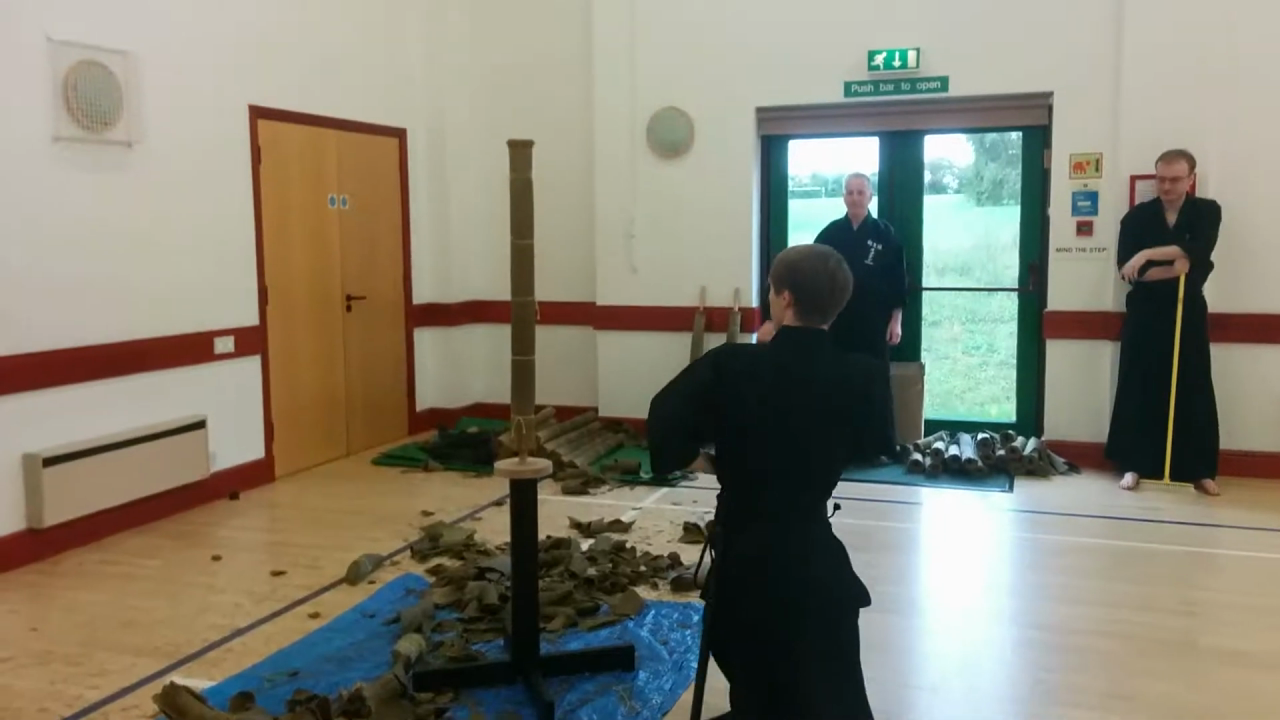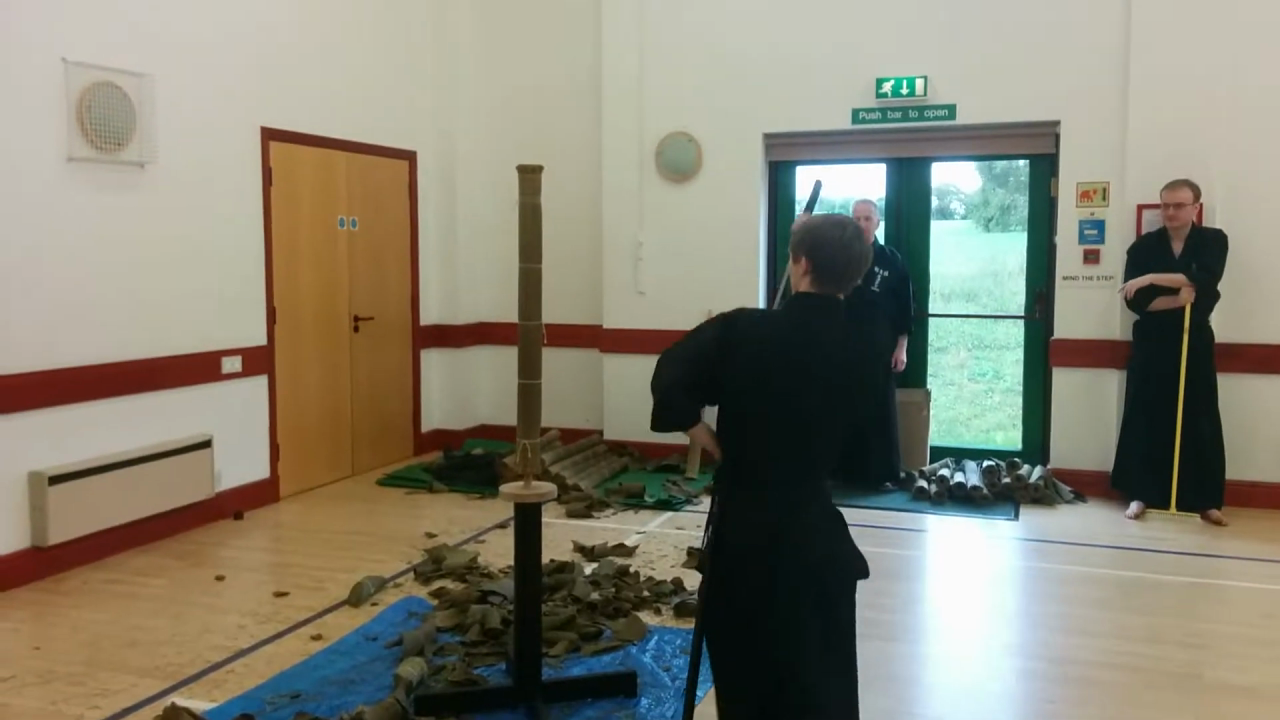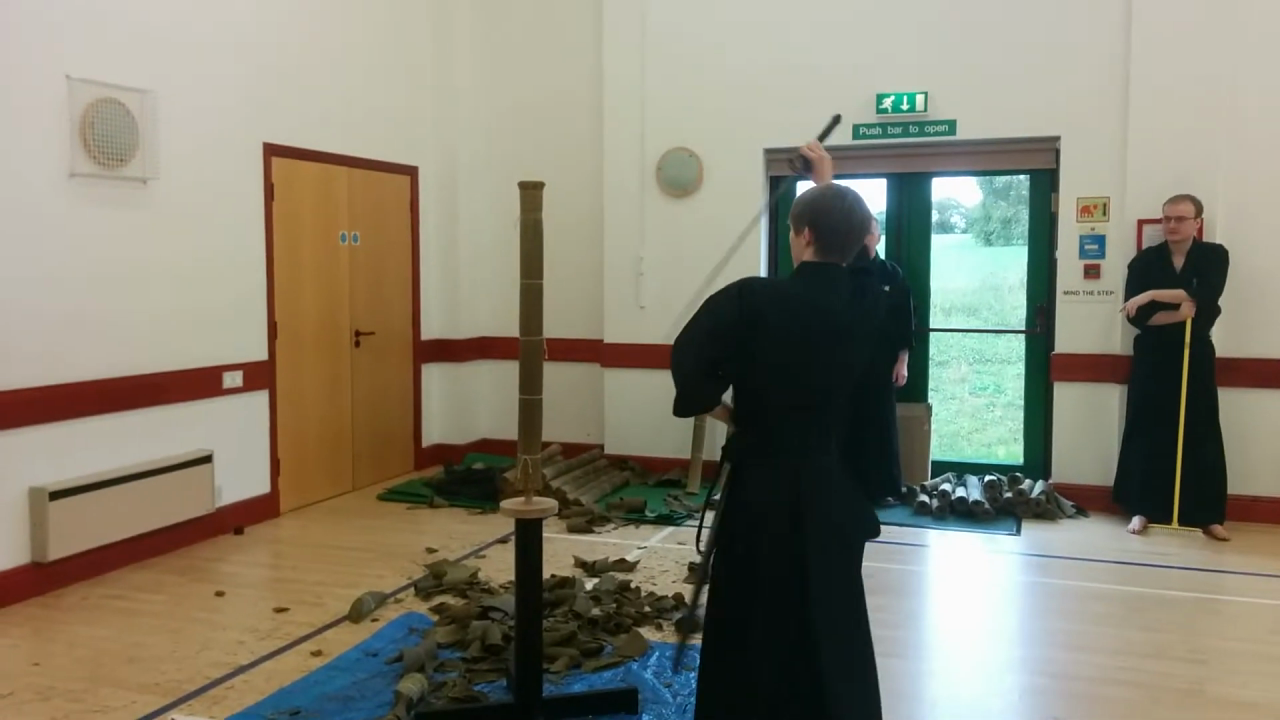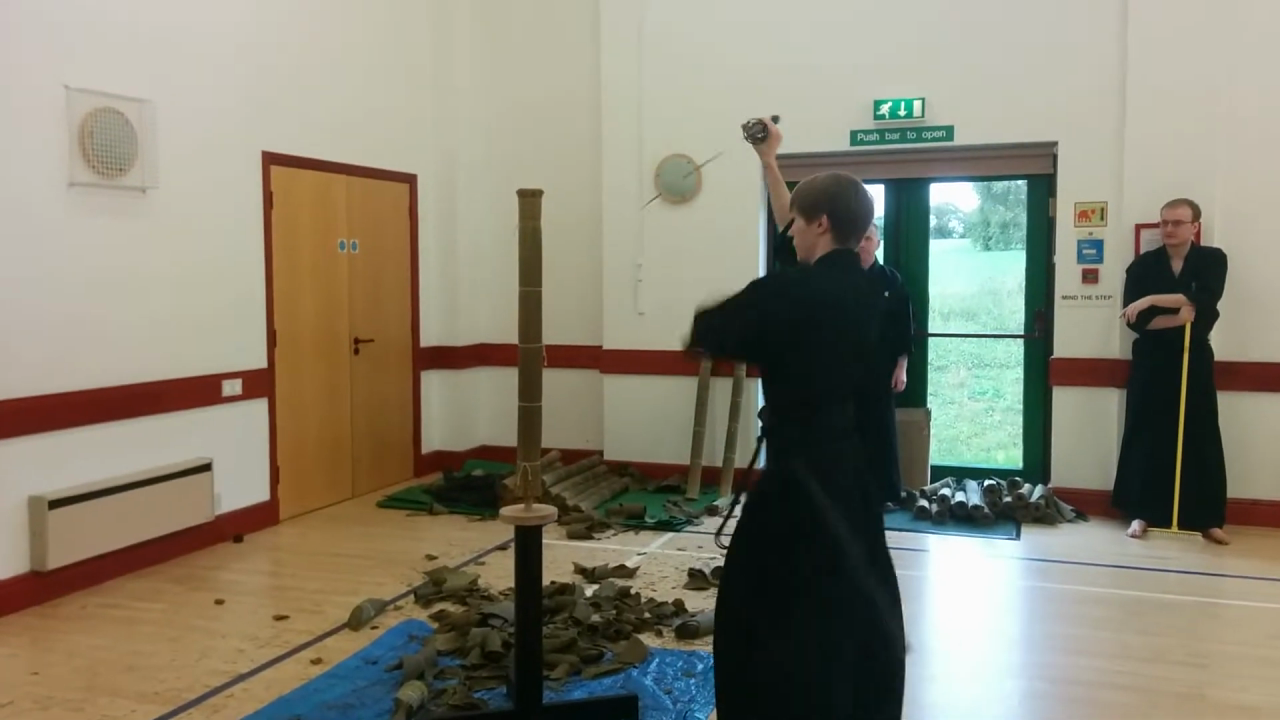
dt=0.3s
person 1, frame 1
left shoulder: (730, 366)
right shoulder: (861, 378)
left elbow: (666, 423)
left wrist: (715, 456)
left hip: (745, 552)
right hip: (812, 556)
person 1, frame 2
left shoulder: (741, 331)
right shoulder: (862, 345)
left elbow: (671, 377)
right elbow: (847, 310)
left wrist: (704, 435)
right wrist: (843, 241)
left hip: (743, 527)
right hip: (813, 532)
left knee: (744, 659)
right knee: (819, 677)
person 1, frame 3
left shoulder: (752, 300)
right shoulder: (862, 305)
left elbow: (690, 357)
right elbow: (852, 245)
left wrist: (724, 411)
right wrist: (829, 179)
left hip: (760, 492)
right hip: (825, 495)
left knee: (745, 638)
right knee: (833, 646)
person 1, frame 4
left shoulder: (794, 291)
right shoulder: (854, 286)
left elbow: (714, 334)
right elbow: (801, 231)
left wrist: (719, 334)
right wrist: (769, 159)
left hip: (800, 478)
right hip: (841, 473)
left knee: (763, 624)
right knee: (850, 624)
person 2, frame 1
left shoulder: (1207, 212)
right shoulder: (1137, 217)
left elbow: (1197, 251)
right elbow: (1130, 271)
left wrist: (1147, 255)
right wrist: (1170, 270)
left hip: (1188, 310)
right hip: (1146, 311)
left knee: (1194, 389)
right knee: (1138, 387)
left ankle: (1200, 470)
right ankle: (1134, 464)
person 2, frame 2
left shoulder: (1213, 241)
right shoulder: (1143, 246)
left elbow: (1204, 280)
right elbow: (1135, 300)
left wrist: (1152, 278)
right wrist: (1177, 299)
left hip: (1195, 340)
right hip: (1152, 340)
left knee: (1200, 419)
right knee: (1144, 416)
left ankle: (1206, 499)
right ankle: (1139, 494)
person 2, frame 3
left shoulder: (1214, 256)
right shoulder: (1144, 261)
left elbow: (1205, 296)
right elbow: (1137, 315)
left wrist: (1152, 294)
right wrist: (1179, 313)
left hip: (1196, 355)
right hip: (1153, 355)
left knee: (1202, 434)
right knee: (1145, 431)
left ankle: (1208, 515)
right ankle: (1141, 508)
person 2, frame 4
left shoulder: (1213, 260)
right shoulder: (1143, 265)
left elbow: (1204, 300)
right elbow: (1136, 319)
left wrist: (1152, 299)
right wrist: (1178, 318)
left hip: (1194, 359)
right hip: (1152, 360)
left knee: (1201, 438)
right knee: (1145, 435)
left ankle: (1207, 518)
right ankle: (1141, 513)
person 3, frame 1
left shoulder: (885, 235)
right shoulder: (830, 234)
left elbow: (898, 280)
left wrist: (896, 319)
left hip: (870, 322)
right hip: (835, 321)
left ankle: (884, 446)
person 3, frame 2
left shoulder: (891, 261)
left elbow: (903, 307)
left wrist: (901, 347)
left hip: (878, 349)
left knee: (878, 409)
left ankle: (882, 473)
right ankle: (843, 472)
person 3, frame 3
left shoulder: (892, 276)
left elbow: (905, 323)
left wrist: (902, 362)
left hip: (880, 363)
left knee: (880, 425)
right knee: (844, 425)
left ankle: (883, 489)
person 3, frame 4
left shoulder: (891, 281)
left elbow: (904, 332)
left wrist: (900, 367)
left hip: (880, 370)
left knee: (879, 430)
left ankle: (884, 493)
